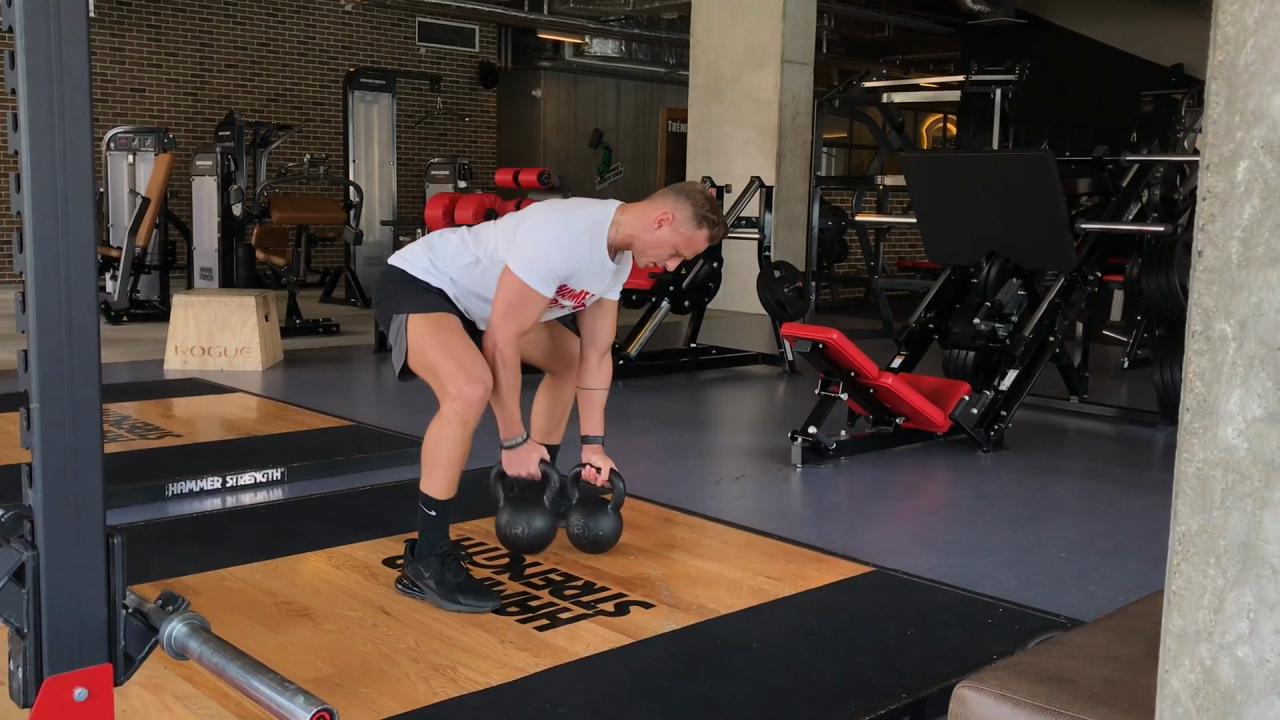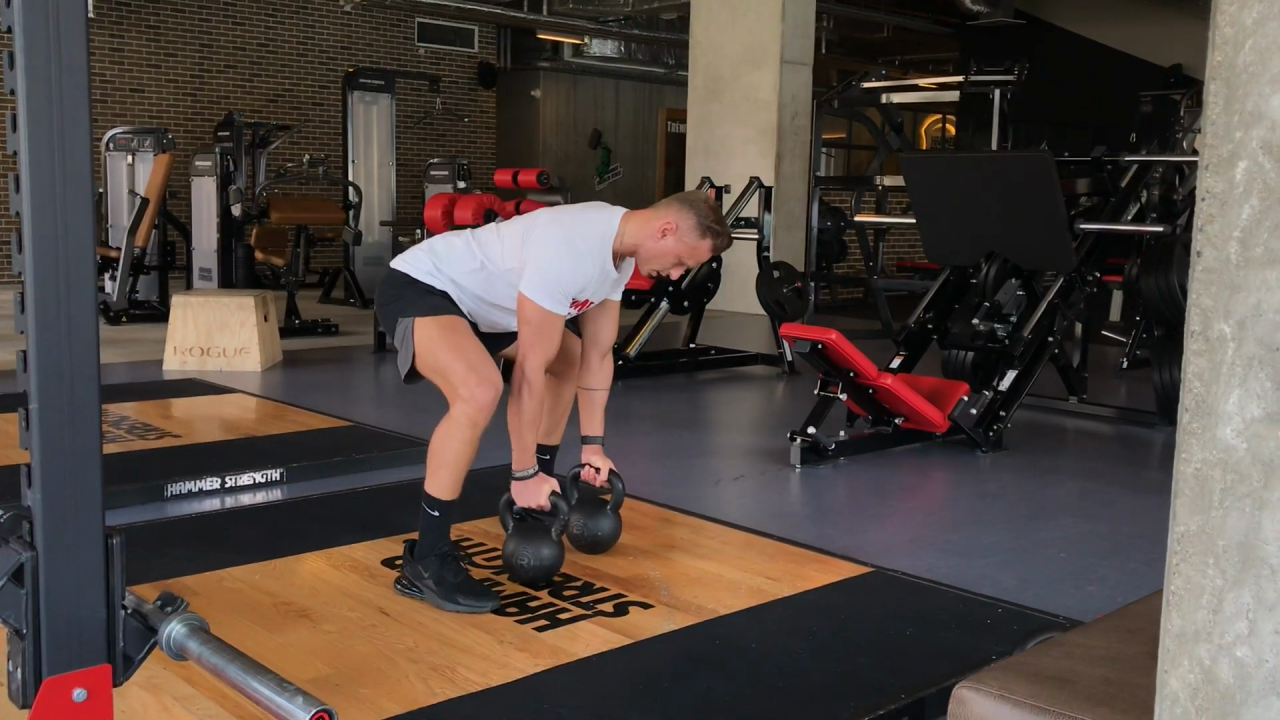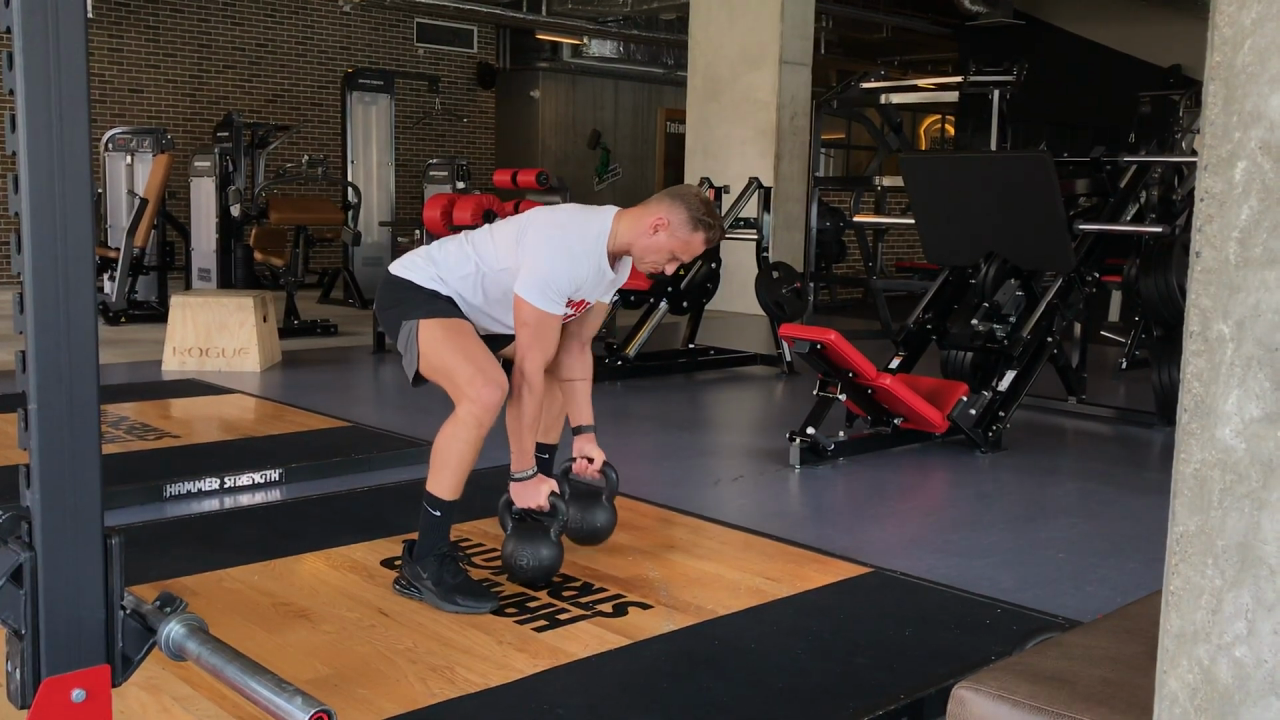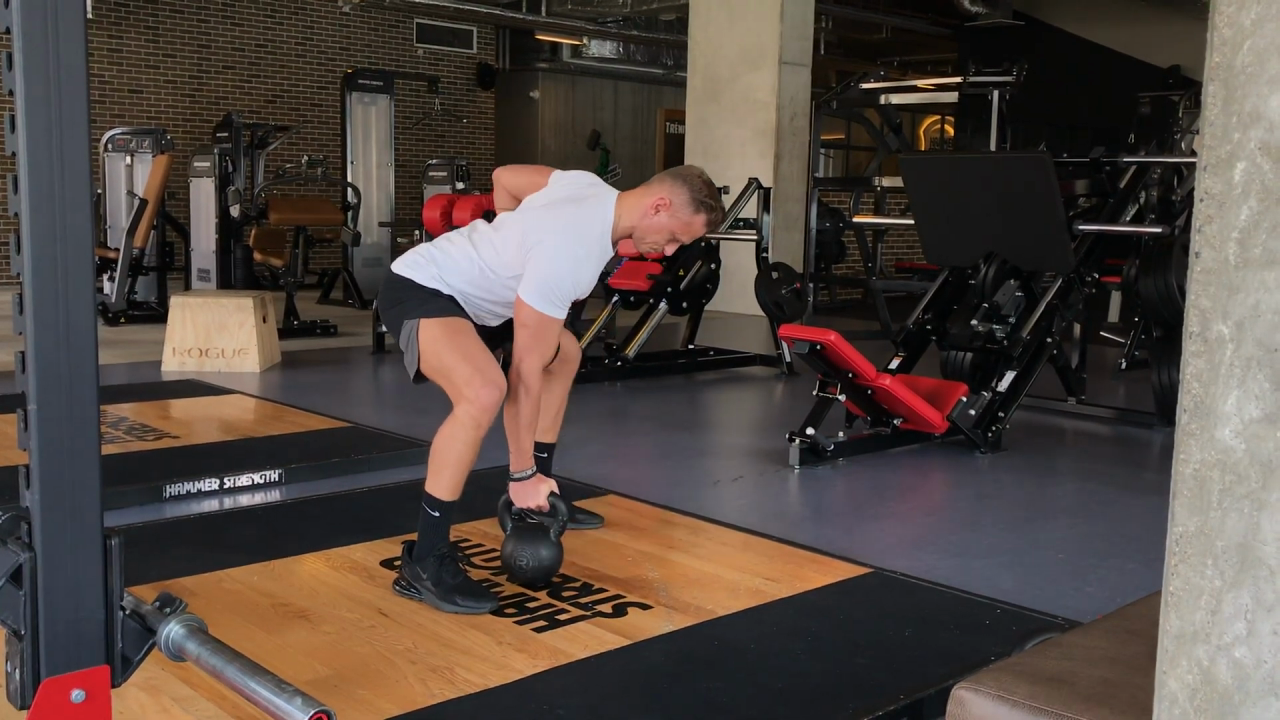
dt=0.5s
person 1, frame 1
left shoulder: (617, 254)
right shoulder: (564, 235)
left elbow: (596, 353)
right elbow: (501, 343)
left wrist: (593, 444)
right wrist: (514, 442)
left hip: (471, 296)
right hip: (416, 283)
left knee: (570, 358)
right knee: (469, 389)
right ankle: (427, 561)
person 1, frame 2
left shoulder: (619, 248)
right shoulder: (570, 249)
left elbow: (597, 354)
right elbow: (530, 369)
left wrist: (592, 445)
right wrist: (524, 473)
left hip: (470, 293)
right hip: (418, 286)
left knee: (570, 358)
right knee: (480, 391)
left ankle: (540, 497)
right ankle: (427, 561)
person 1, frame 3
left shoulder: (616, 253)
right shoulder: (564, 248)
left elbow: (575, 345)
right elbow: (530, 369)
left wrist: (583, 432)
right wrist: (523, 474)
left hip: (470, 296)
right hip: (417, 288)
left knee: (562, 359)
right knee: (485, 391)
left ankle: (539, 498)
right ankle: (425, 562)
person 1, frame 4
left shoulder: (594, 190)
right shoulder: (570, 250)
left elbow: (503, 177)
right elbow: (527, 370)
right wrist: (521, 474)
left hip: (463, 283)
right hip: (420, 287)
left knee: (565, 353)
right knee: (484, 393)
left ankle: (539, 496)
right ankle: (425, 562)
